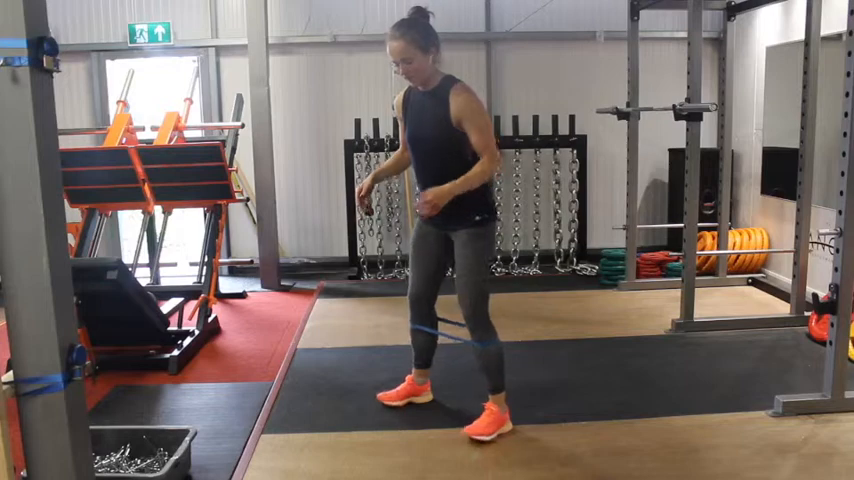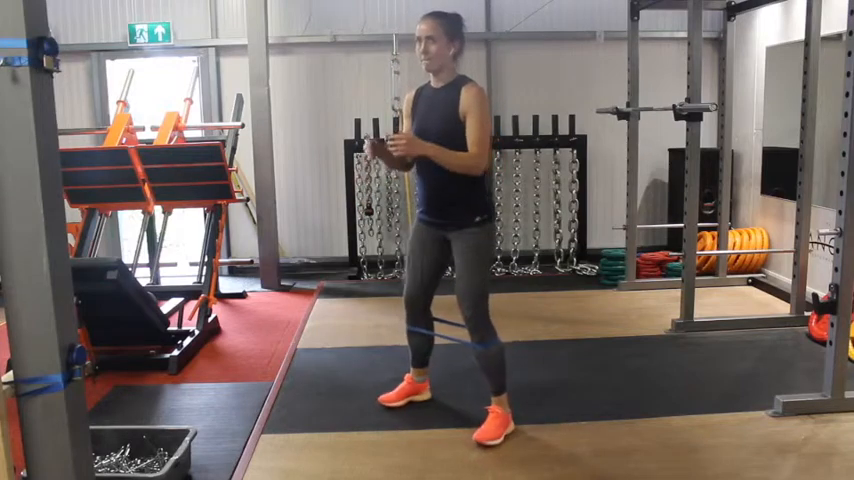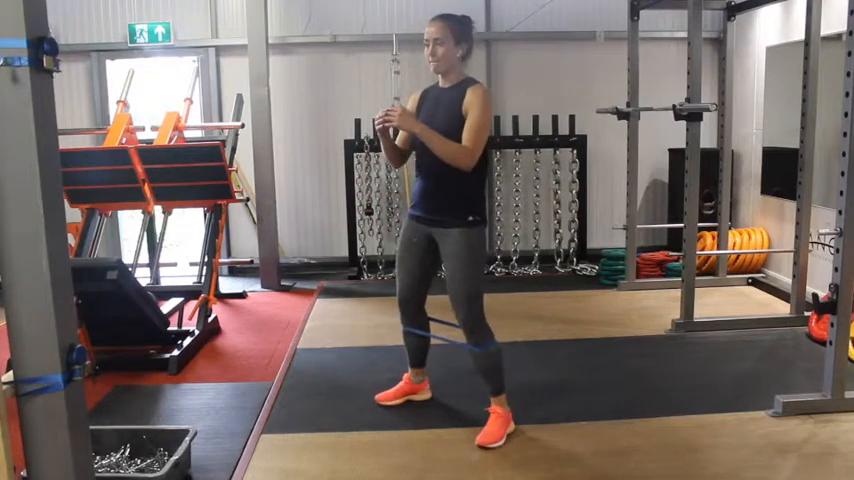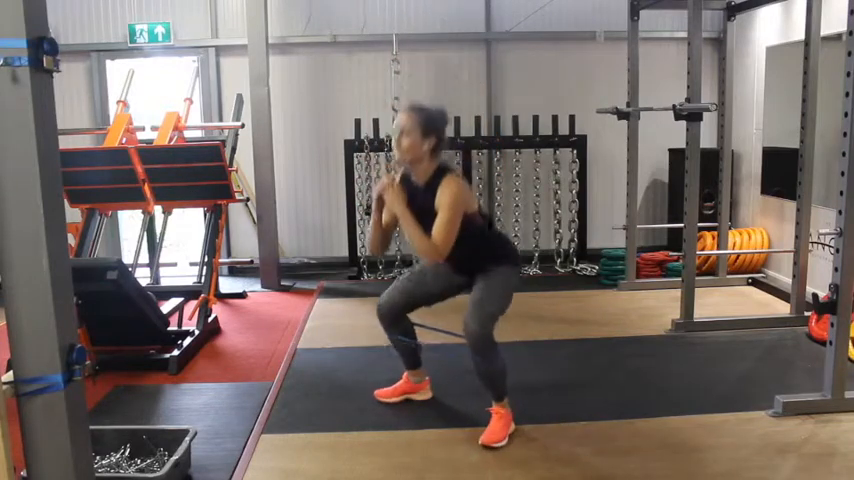
dt=0.7s
person 1, frame 1
left shoulder: (459, 97)
right shoulder: (403, 101)
left elbow: (491, 160)
left wrist: (450, 191)
right wrist: (375, 177)
left hip: (472, 220)
right hip: (432, 219)
left knee: (473, 311)
right knee: (419, 298)
left ankle: (498, 409)
right ankle: (419, 382)
person 1, frame 2
left shoulder: (470, 94)
right shoulder: (414, 98)
left elbow: (478, 161)
right elbow: (407, 162)
left wrist: (425, 147)
right wrist: (383, 152)
left hip: (470, 221)
right hip: (429, 219)
left knee: (473, 313)
right knee: (414, 299)
left ankle: (500, 409)
right ankle: (418, 381)
person 1, frame 3
left shoulder: (476, 95)
right shoulder: (421, 97)
left elbow: (466, 158)
right elbow: (398, 160)
left wrist: (415, 126)
right wrist: (385, 134)
left hip: (461, 223)
right hip: (419, 219)
left knee: (469, 315)
right knee: (408, 300)
left ankle: (501, 410)
right ankle: (416, 381)
person 1, frame 4
left shoulder: (450, 187)
right shoulder: (402, 183)
left elbow: (433, 255)
right elbow: (376, 248)
left wrist: (399, 207)
right wrist: (379, 206)
left hip: (496, 265)
right hip: (454, 266)
left knee: (475, 329)
right knee: (387, 308)
left ankle: (502, 410)
right ankle: (416, 380)
